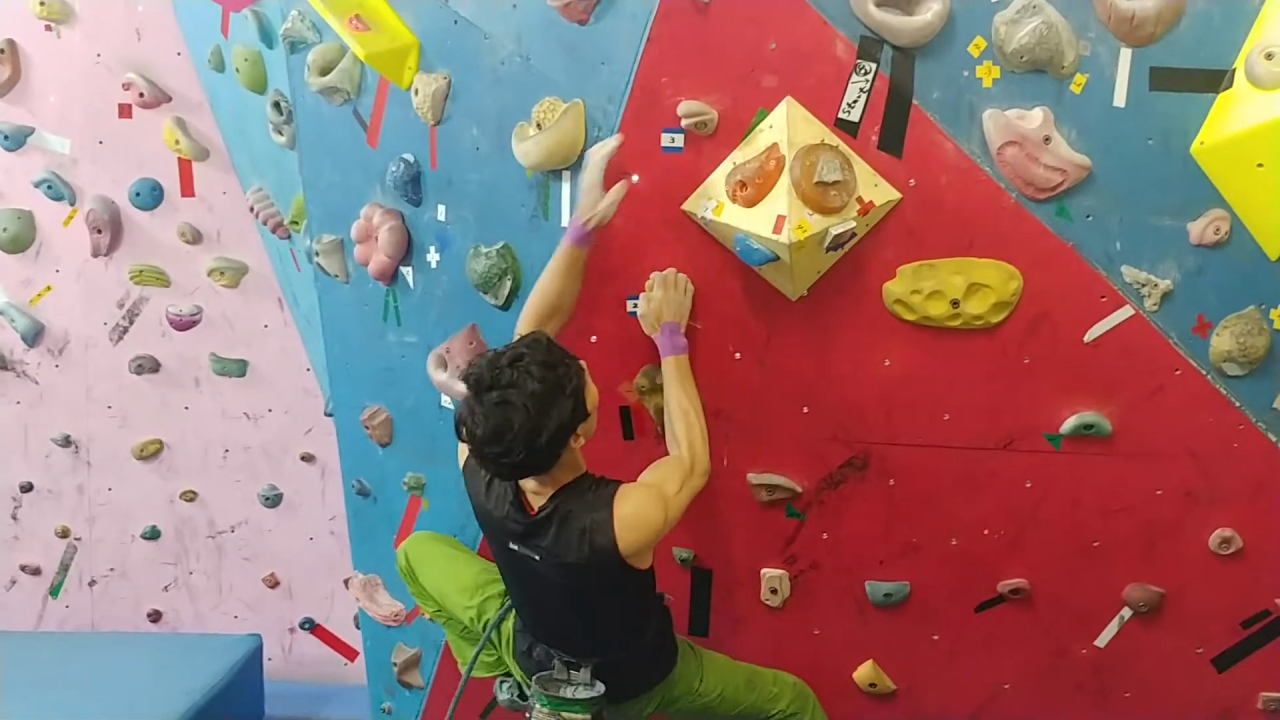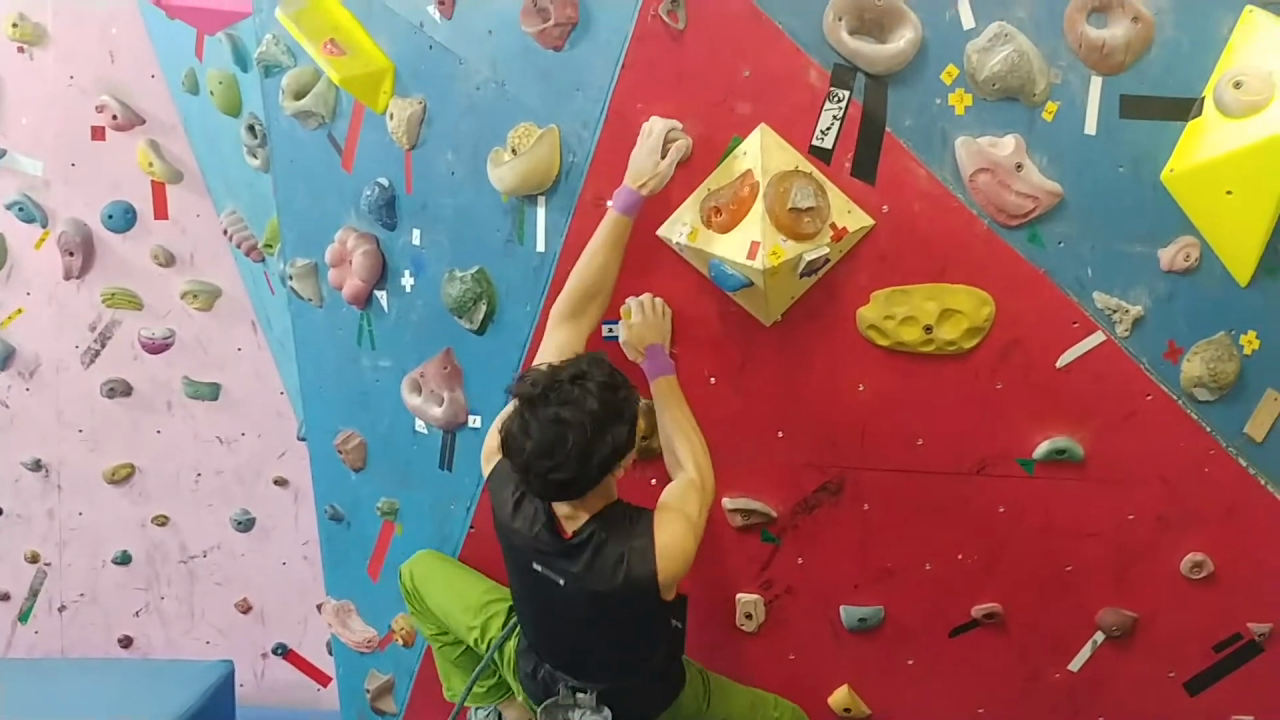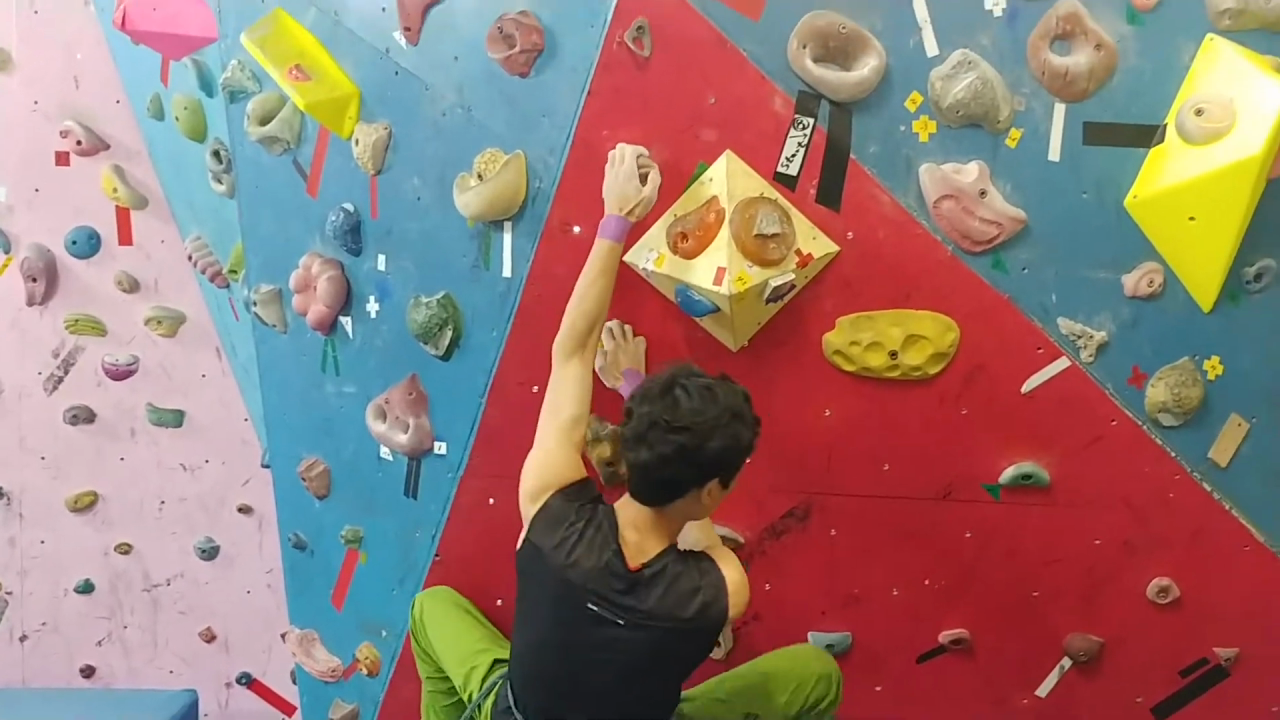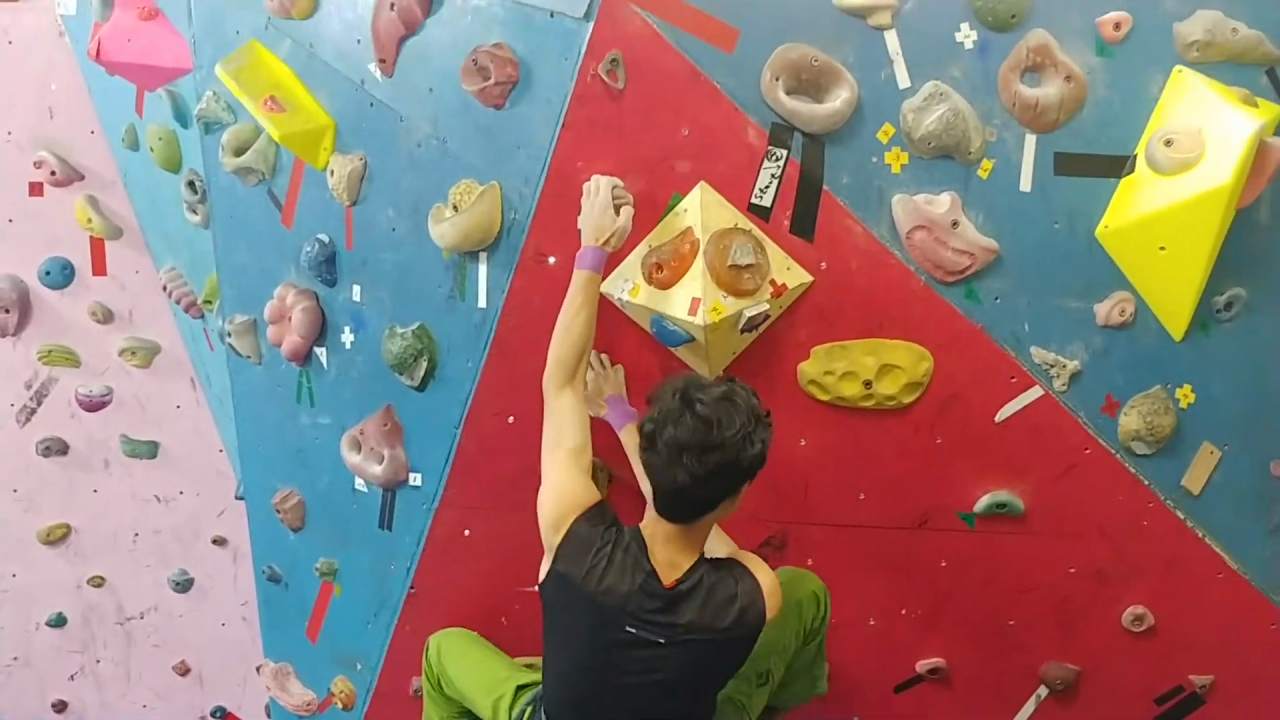
dt=0.4s
person 1, frame 1
left shoulder: (480, 470)
right shoulder: (625, 520)
left elbow: (531, 335)
right elbow: (693, 463)
left wrist: (581, 226)
right wrist: (670, 338)
left hip: (536, 663)
left knee: (417, 552)
person 1, frame 2
left shoulder: (504, 462)
right shoulder: (660, 548)
left elbow: (568, 318)
right elbow: (697, 480)
left wrist: (632, 191)
right wrist: (655, 360)
left knee: (422, 574)
person 1, frame 3
left shoulder: (549, 507)
right shoulder: (722, 589)
left elbow: (570, 354)
right elbow: (690, 523)
left wrist: (617, 219)
right wrist: (634, 382)
left knee: (433, 609)
person 1, frame 4
left shoulder: (573, 538)
right shoulder: (756, 595)
left elbow: (560, 383)
right elbow: (695, 513)
left wrist: (593, 249)
right wrist: (619, 412)
left knee: (445, 652)
right knee: (806, 593)
